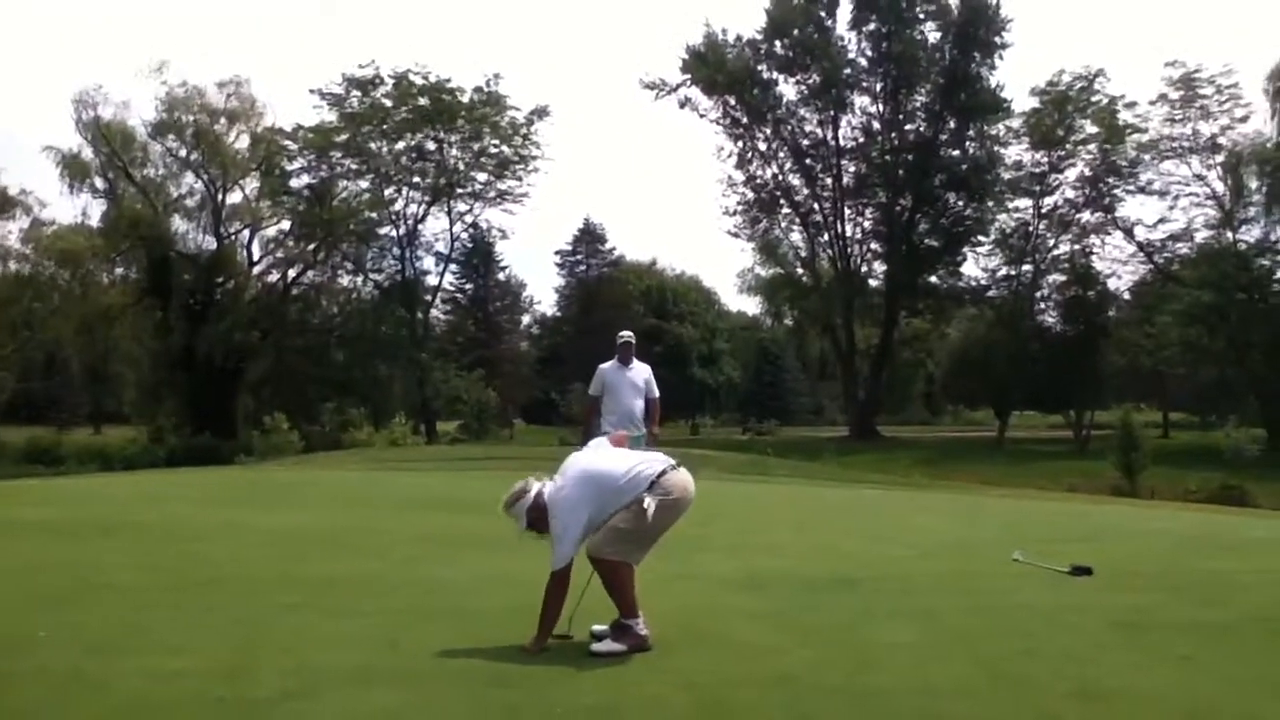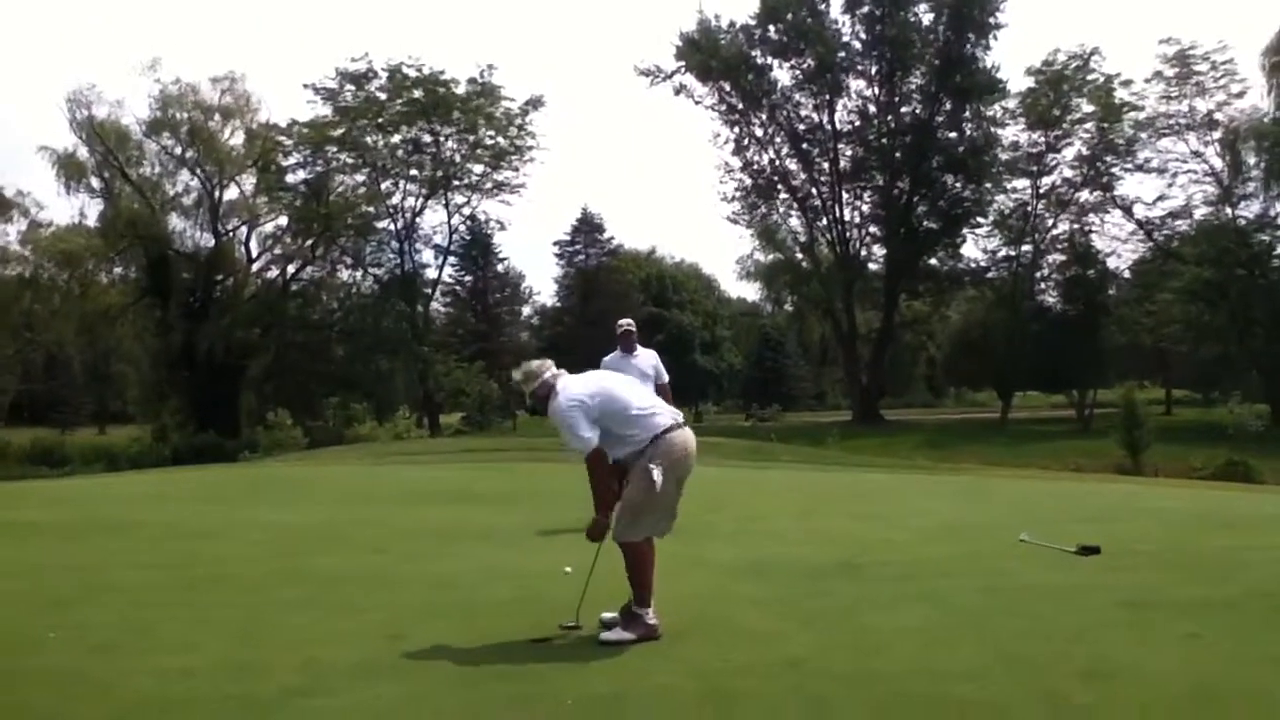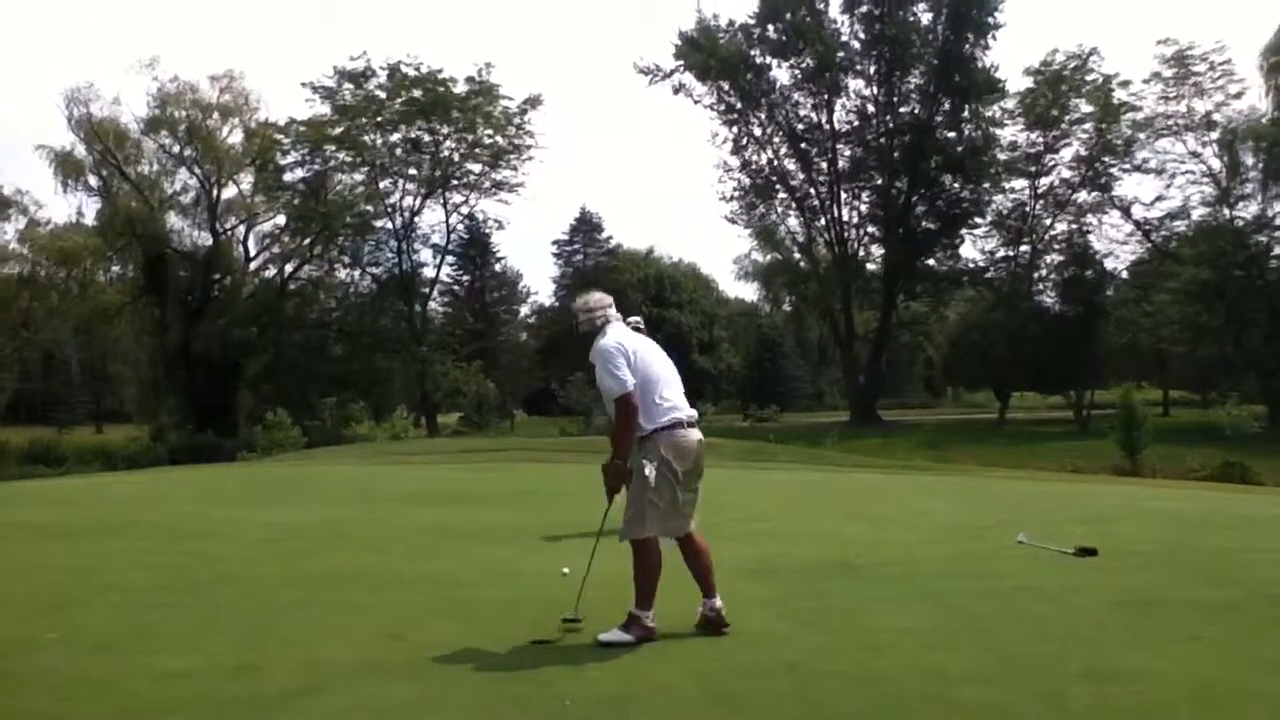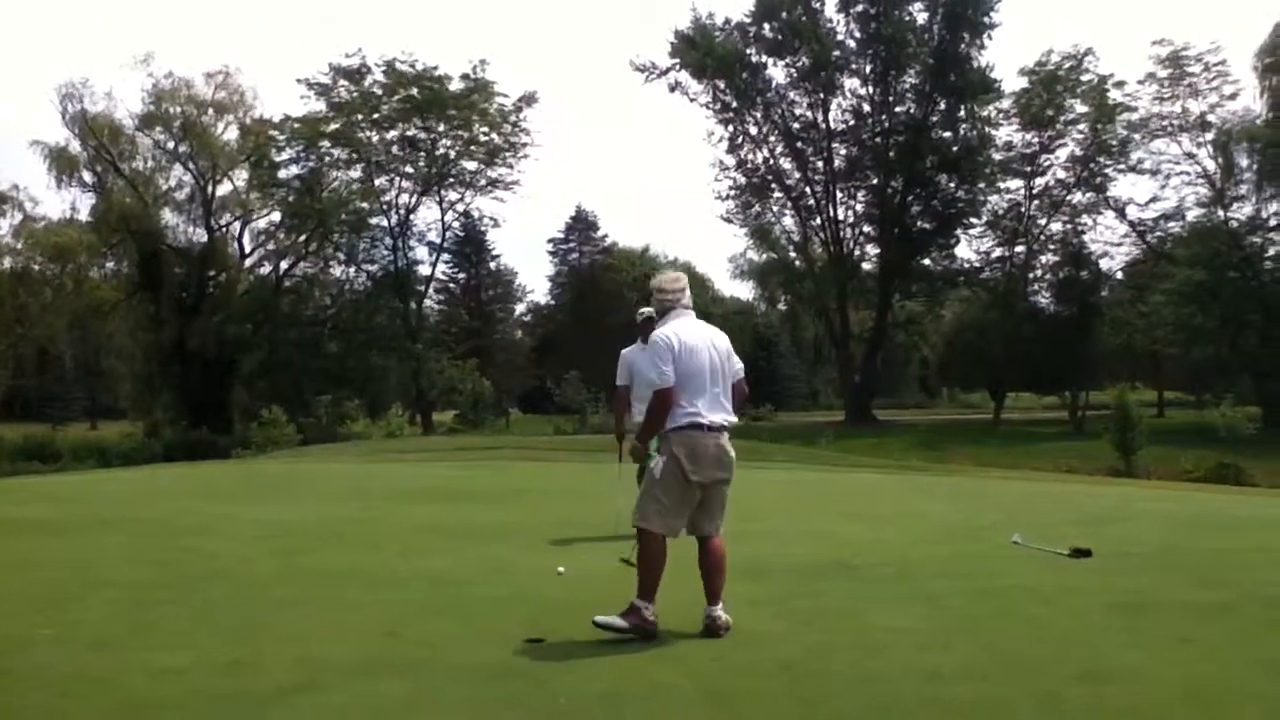
dt=0.4s
person 1, frame 1
left shoulder: (563, 510)
right shoulder: (569, 469)
left elbow: (559, 580)
right elbow: (621, 437)
left wrist: (540, 638)
left hip: (667, 489)
right hip: (675, 477)
left knee: (602, 553)
right knee: (615, 549)
left ankle: (634, 630)
right ankle: (628, 621)
person 1, frame 2
left shoulder: (564, 405)
right shoulder: (585, 382)
left elbow: (596, 462)
left wrist: (602, 515)
right wrist: (620, 476)
left hip: (665, 448)
right hip: (678, 437)
left knee: (630, 532)
right knee: (638, 530)
left ankle: (643, 618)
right ankle: (639, 607)
person 1, frame 3
left shoulder: (606, 347)
right shoulder: (640, 341)
left elbow: (628, 406)
left wrist: (618, 461)
right wrist: (623, 459)
left hip: (662, 443)
right hip: (688, 435)
left knee: (642, 533)
right knee: (683, 529)
left ankle: (642, 620)
right ankle: (712, 608)
person 1, frame 4
left shoulder: (663, 336)
right shoulder: (717, 334)
left elbow: (664, 398)
right elbow: (741, 389)
left wrist: (641, 441)
left hip: (684, 441)
right hip: (720, 440)
left knee: (653, 526)
right knee: (710, 531)
left ankle: (642, 612)
right ankle: (715, 613)
